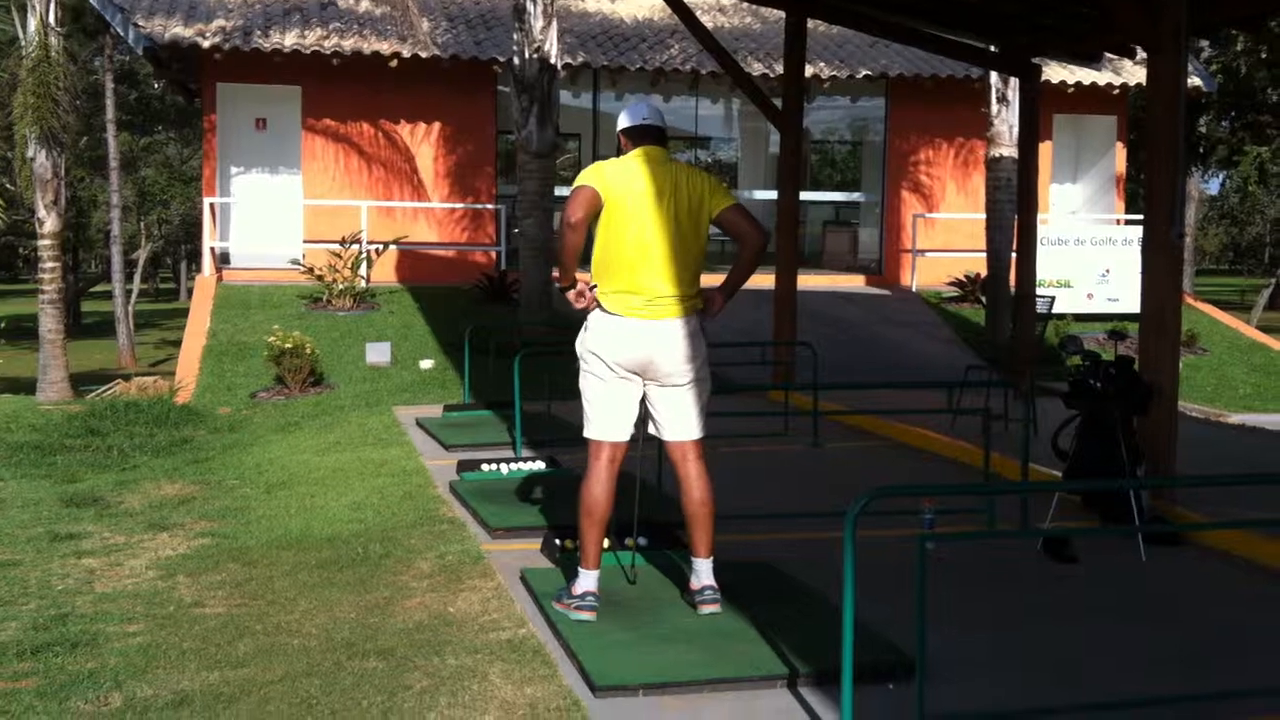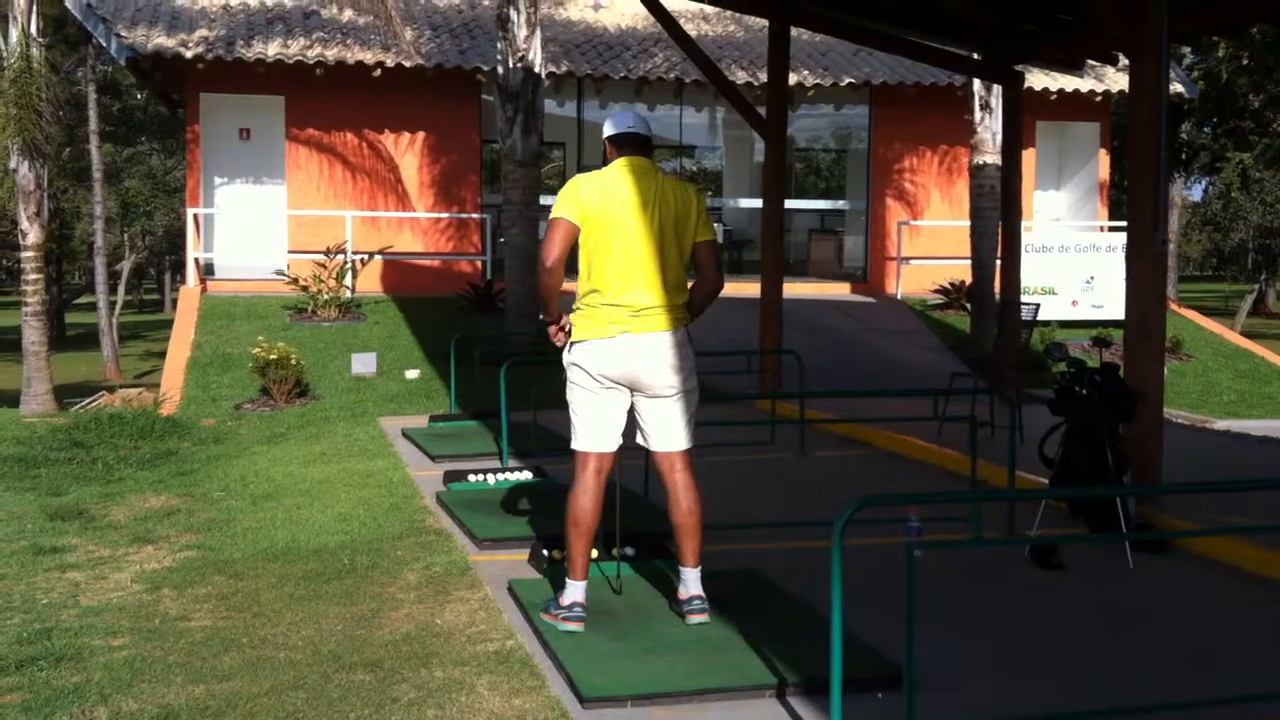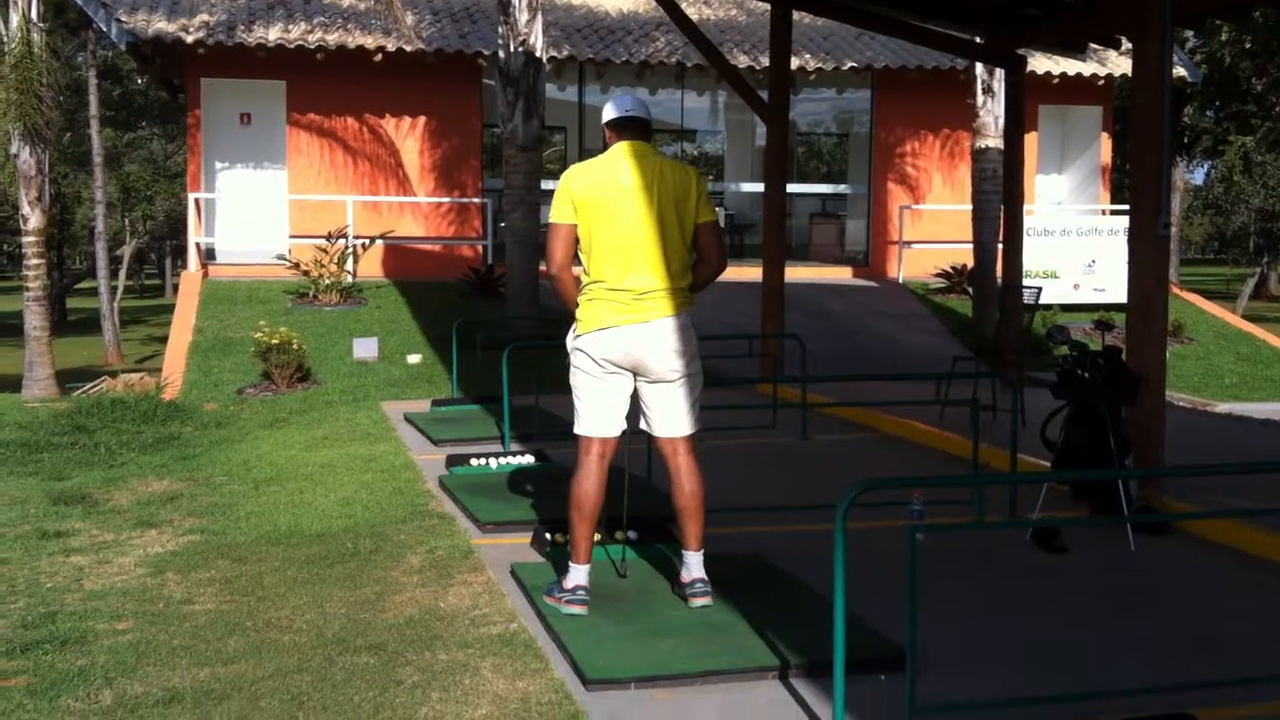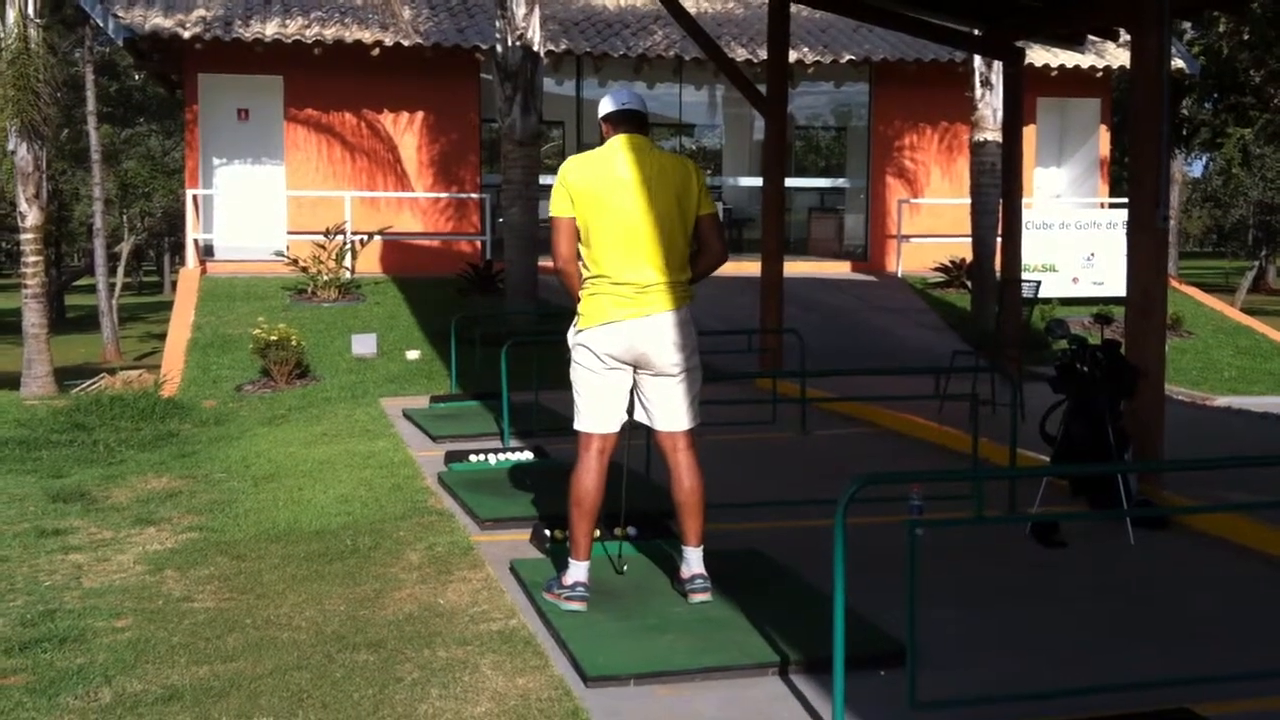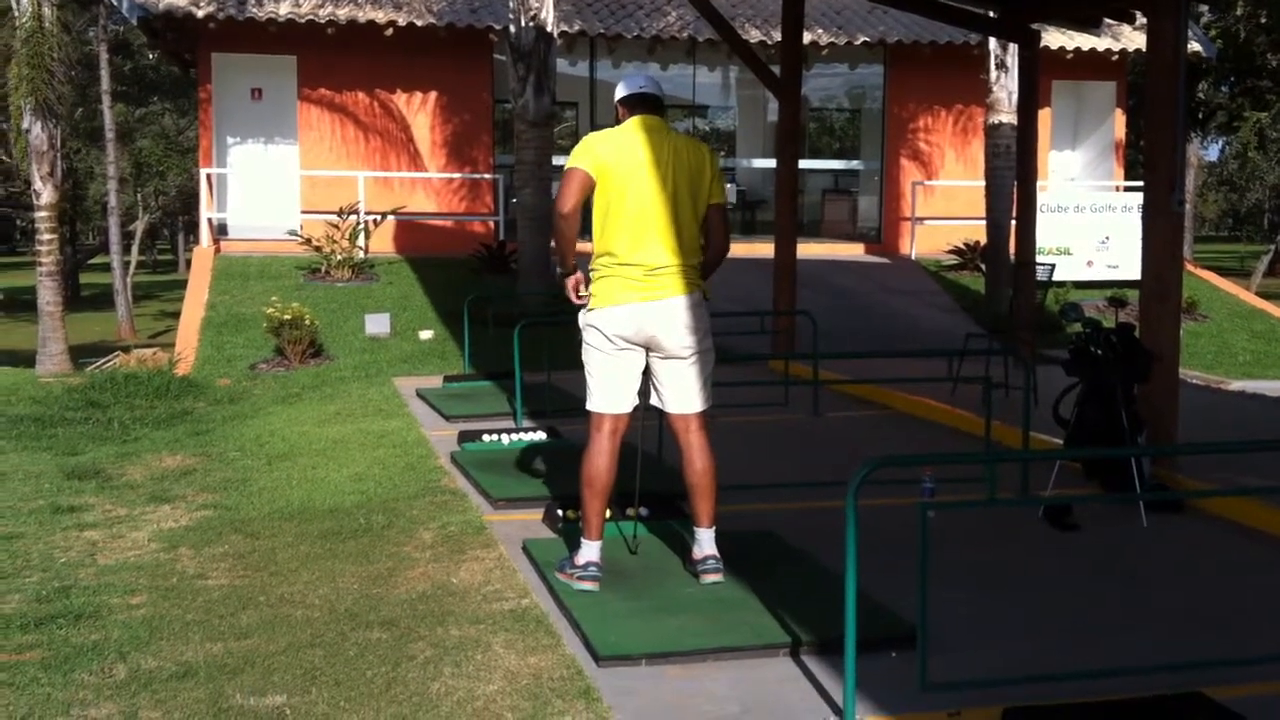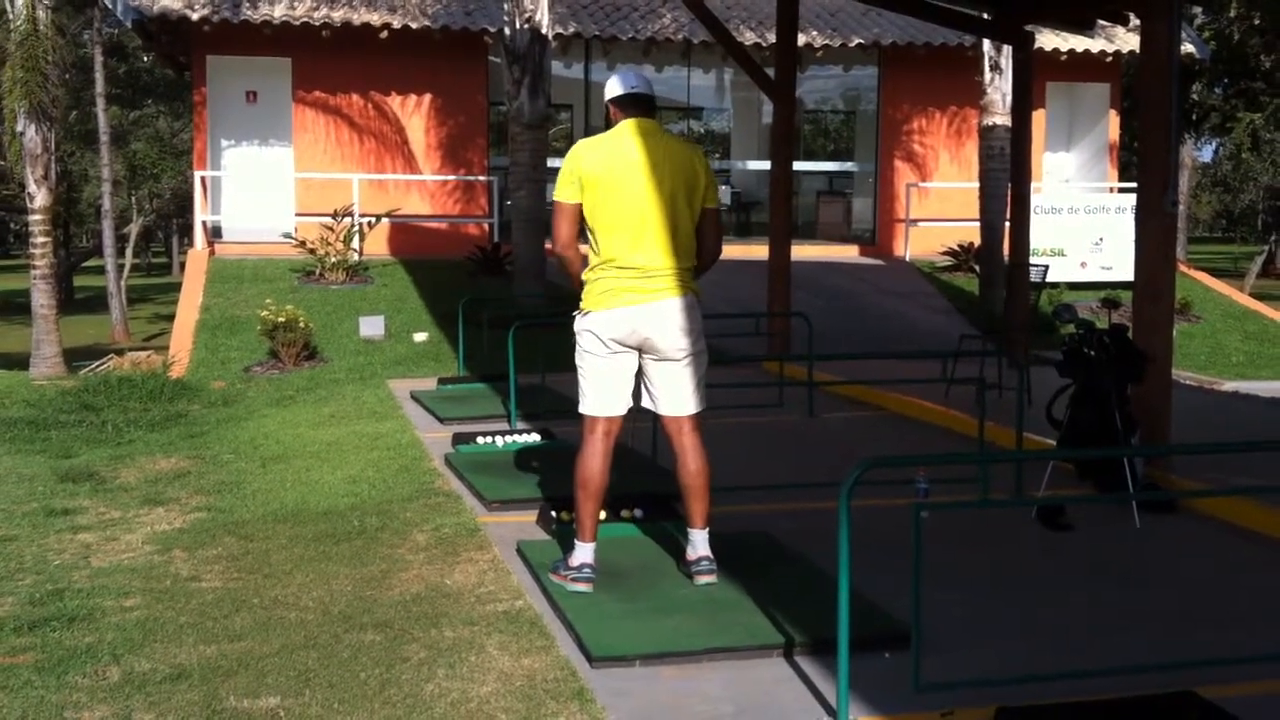
dt=0.7s
person 1, frame 1
left shoulder: (604, 172)
right shoulder: (699, 181)
left elbow: (574, 218)
right elbow: (754, 236)
left wrist: (569, 283)
right wrist: (723, 294)
left hip: (612, 331)
right hip: (677, 333)
left knee: (604, 458)
right knee: (689, 456)
left ankle: (586, 586)
right ankle: (704, 580)
person 1, frame 2
left shoulder: (582, 187)
right shoulder: (686, 195)
left elbow: (550, 263)
right elbow: (711, 280)
left wrist: (555, 319)
left hip: (595, 345)
right hip: (664, 345)
left knee: (590, 470)
right knee: (677, 467)
left ankle: (573, 597)
right ankle: (692, 591)
person 1, frame 3
left shoulder: (578, 177)
right shoulder: (686, 177)
left elbow: (557, 266)
right elbow: (713, 259)
left hip: (600, 331)
right hip: (668, 328)
left knee: (593, 454)
right knee: (680, 451)
left ankle: (576, 581)
right ankle: (694, 573)
person 1, frame 4
left shoulder: (576, 169)
right shoulder: (683, 169)
left elbow: (564, 260)
right elbow: (714, 250)
left hip: (601, 326)
right hip: (668, 322)
left knee: (593, 450)
right knee: (679, 446)
left ankle: (576, 577)
right ankle: (694, 570)
person 1, frame 5
left shoulder: (597, 144)
right shoulder: (700, 153)
left elbow: (565, 208)
right elbow: (718, 242)
left wrist: (568, 268)
left hip: (613, 305)
right hip: (679, 303)
left knee: (605, 429)
right knee: (691, 427)
left ankle: (589, 556)
right ankle: (706, 549)
person 1, frame 6
left shoulder: (585, 153)
right shoulder: (691, 156)
left elbow: (563, 244)
right elbow: (710, 247)
left hip: (607, 311)
right hip: (673, 307)
left knee: (598, 432)
right knee: (685, 429)
left ankle: (582, 558)
right ankle: (700, 551)
